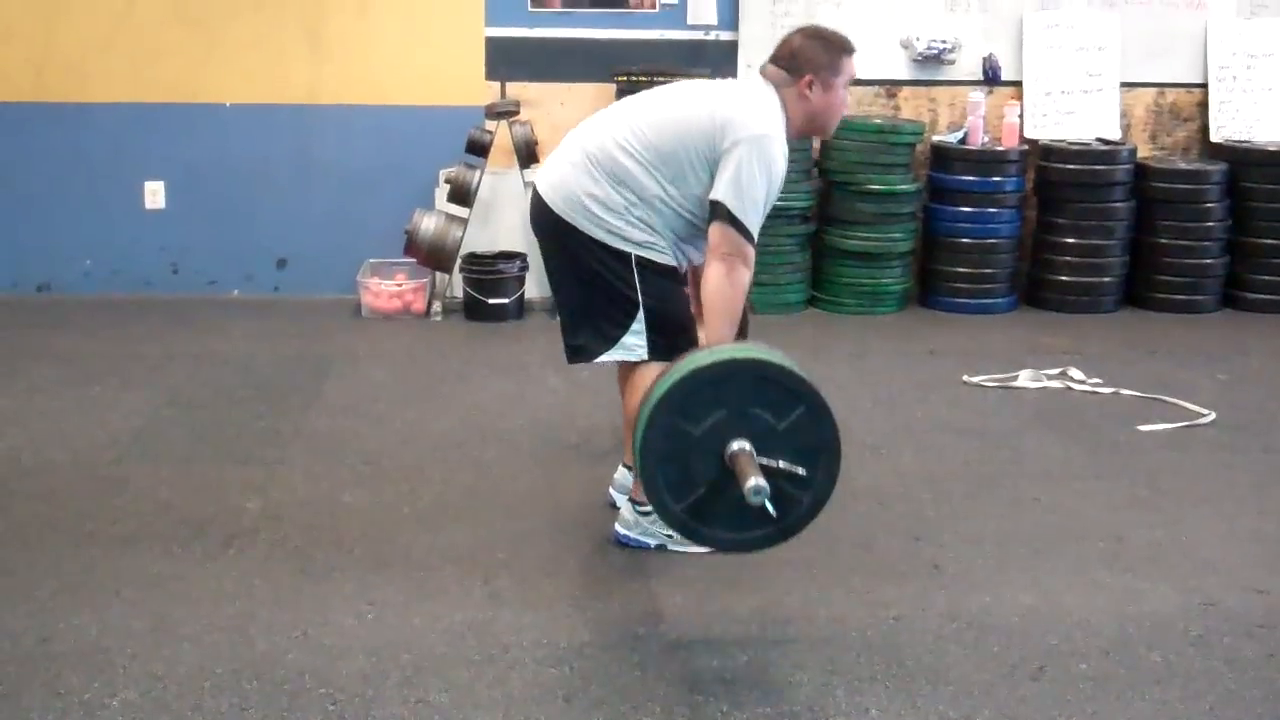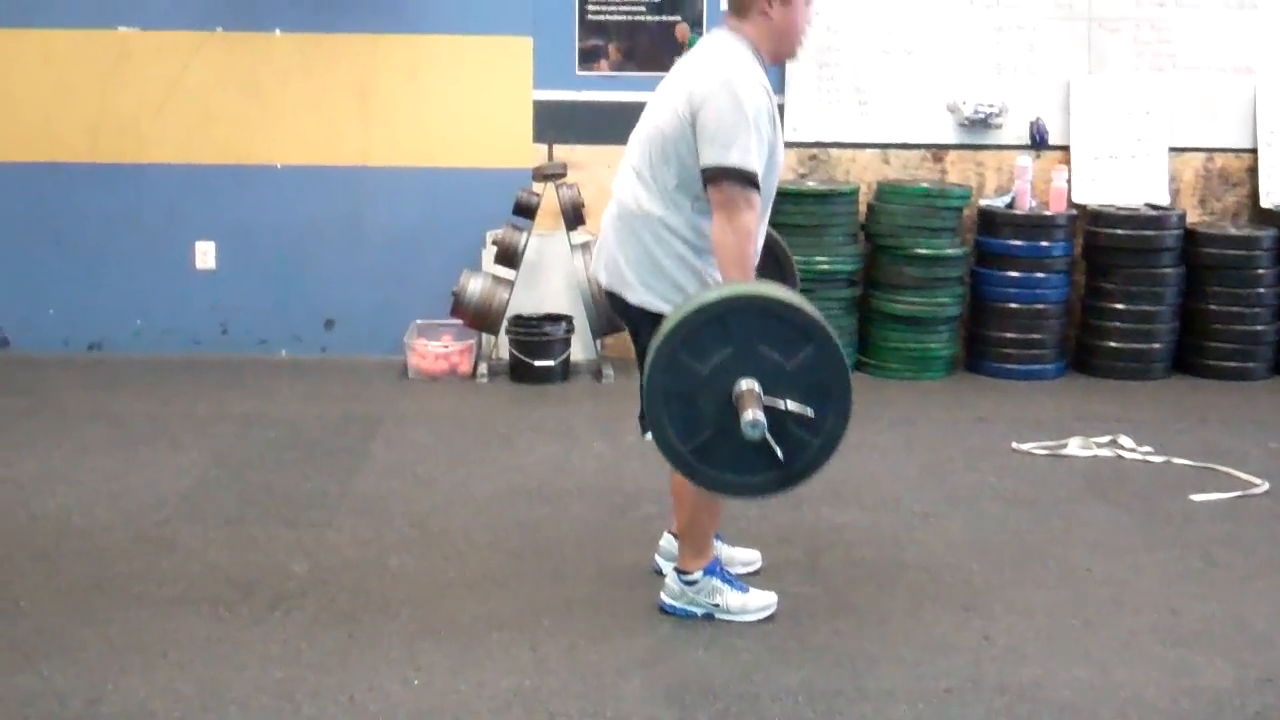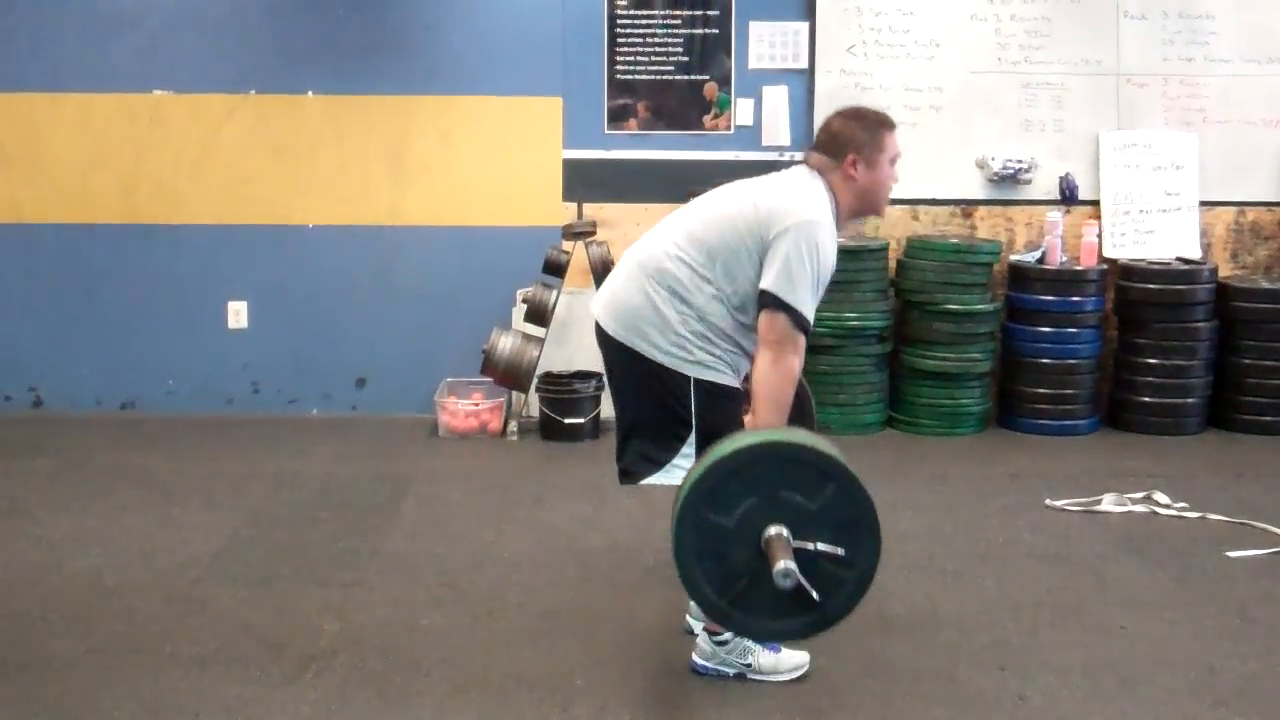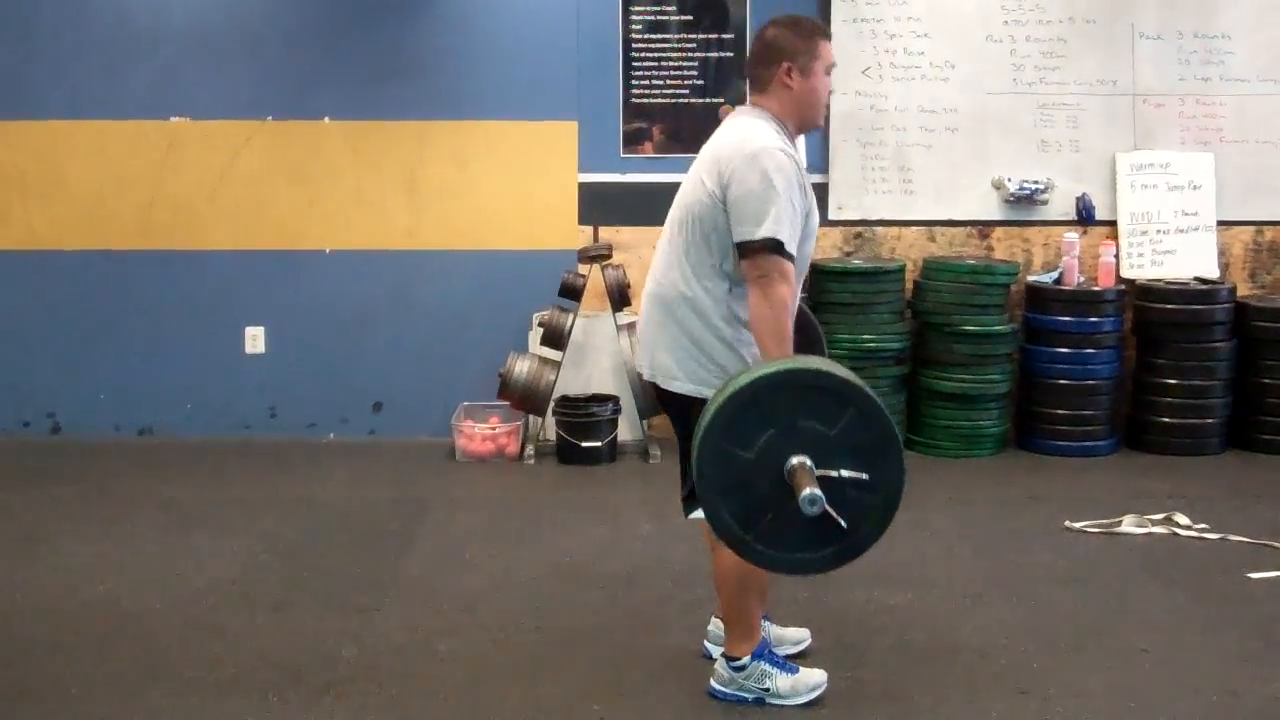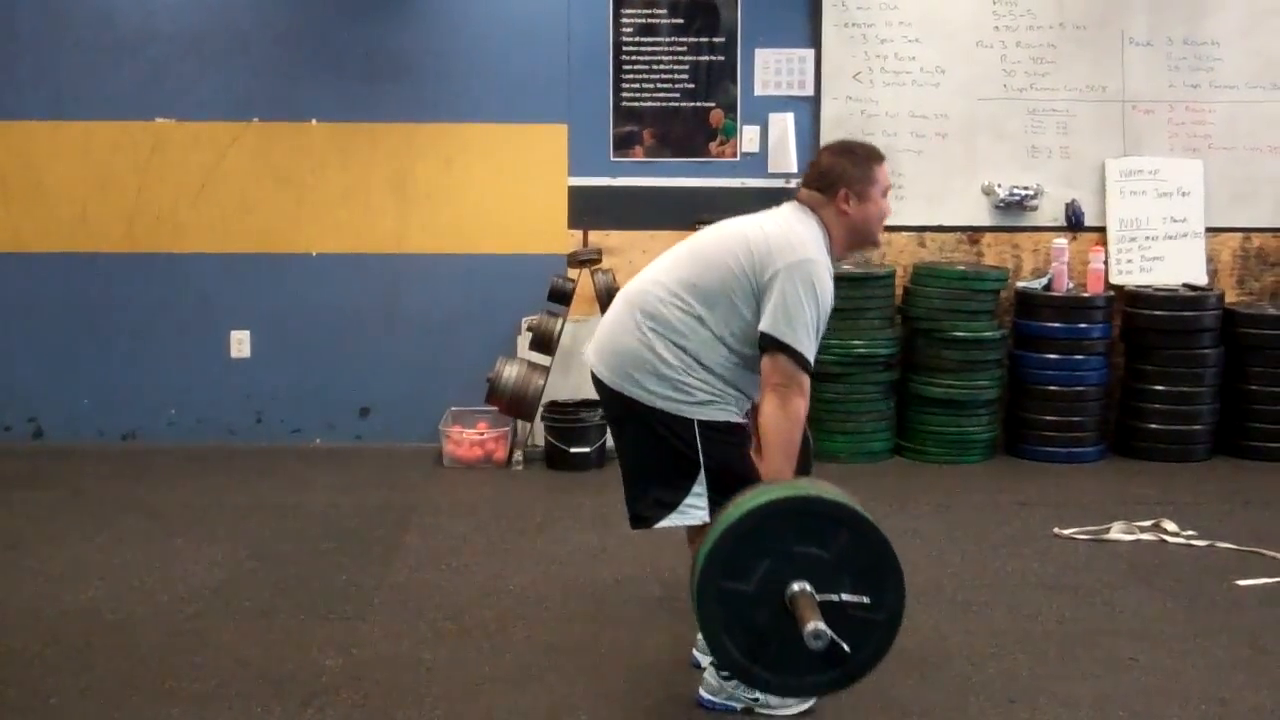
dt=1s
person 1, frame 1
left shoulder: (745, 102)
right shoulder: (761, 135)
left elbow: (714, 240)
right elbow: (729, 259)
left wrist: (695, 315)
left hip: (578, 195)
right hip: (595, 208)
left knee: (650, 346)
right knee: (662, 355)
left ankle: (638, 473)
right ankle: (647, 513)
person 1, frame 2
left shoulder: (721, 61)
right shoulder: (737, 81)
right elbow: (733, 210)
left hip: (652, 260)
right hip: (663, 274)
left ankle: (687, 541)
right ankle: (692, 580)
person 1, frame 3
left shoulder: (797, 195)
right shoulder: (809, 224)
left elbow: (772, 335)
right elbow: (780, 347)
left hip: (654, 316)
right hip: (663, 330)
right ankle: (722, 641)
person 1, frame 4
left shoulder: (752, 136)
right shoulder: (764, 153)
right elbow: (768, 280)
left hip: (696, 341)
right hip: (709, 354)
left ankle: (735, 623)
right ankle: (742, 664)
person 1, frame 5
left shoulder: (789, 232)
right shoulder: (804, 261)
left elbow: (774, 377)
right elbow: (785, 390)
left hip: (647, 357)
right hip: (659, 370)
left knee: (724, 511)
